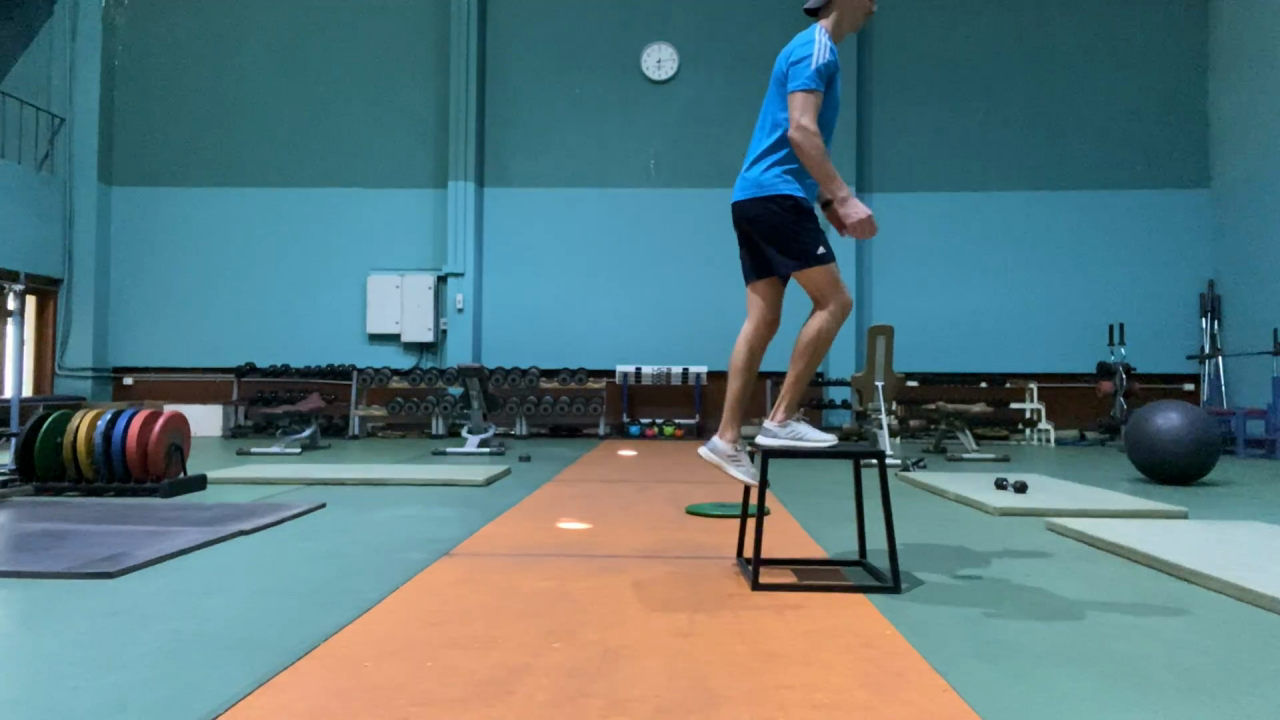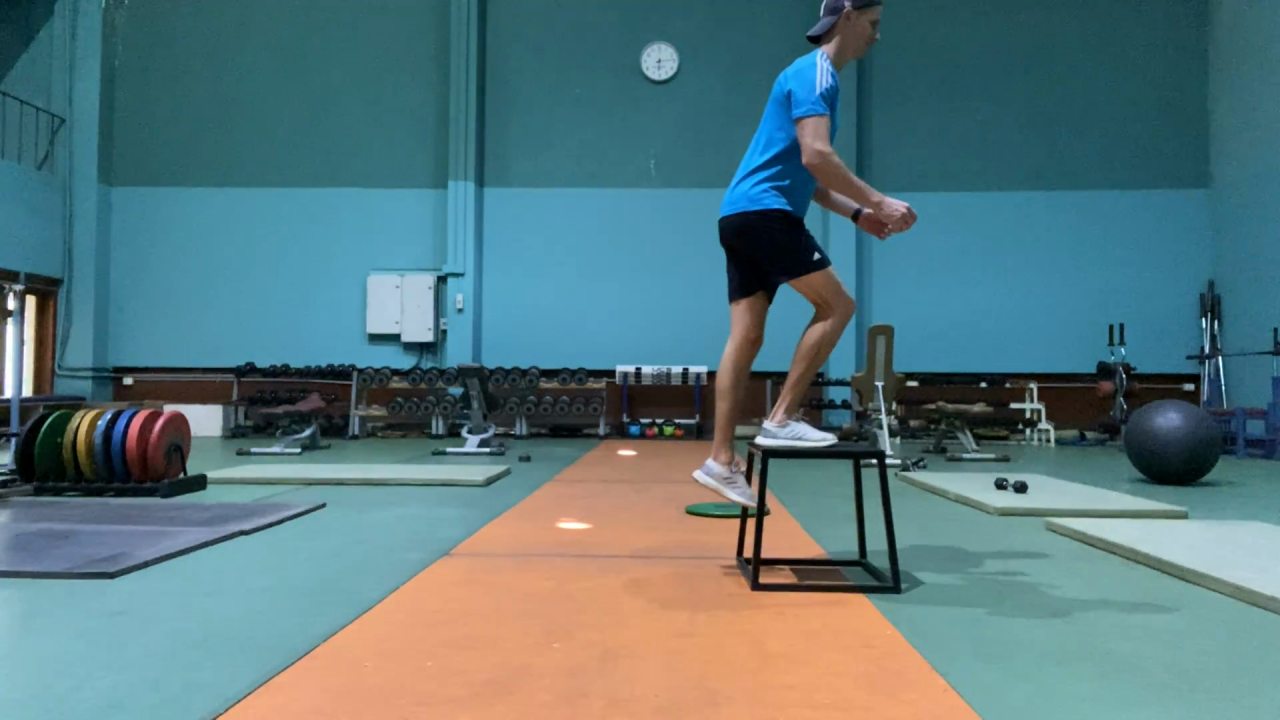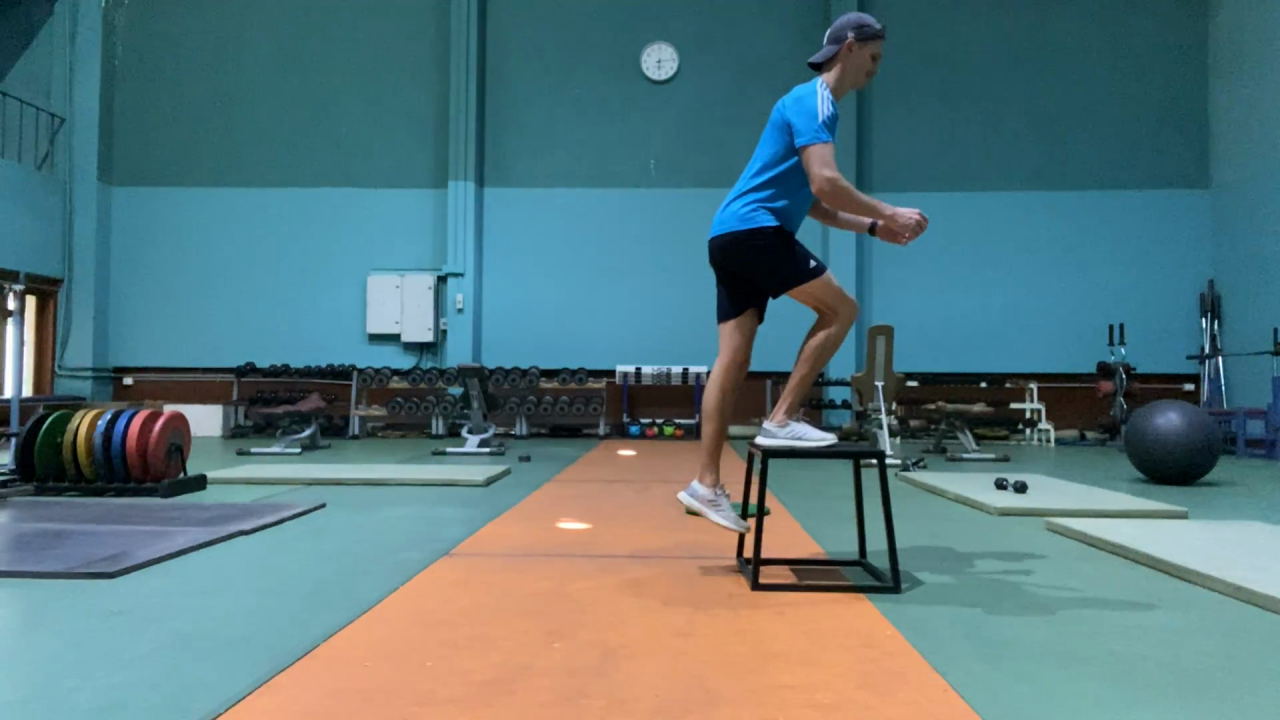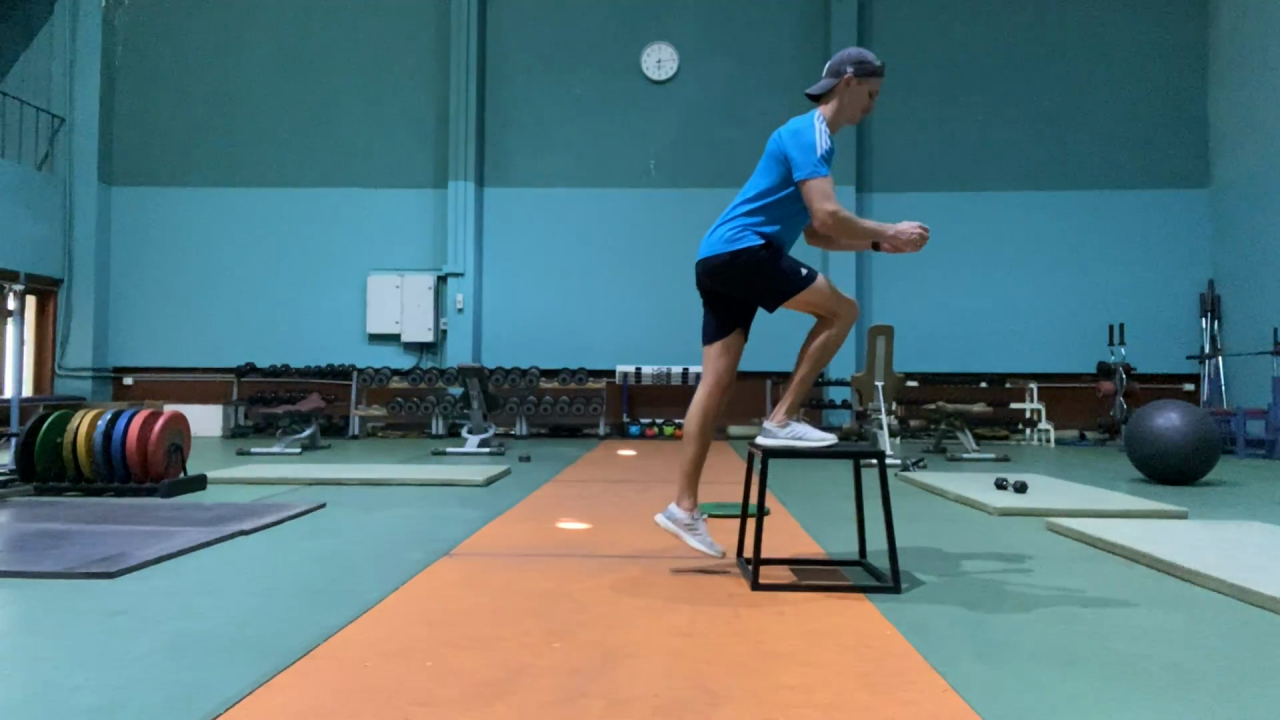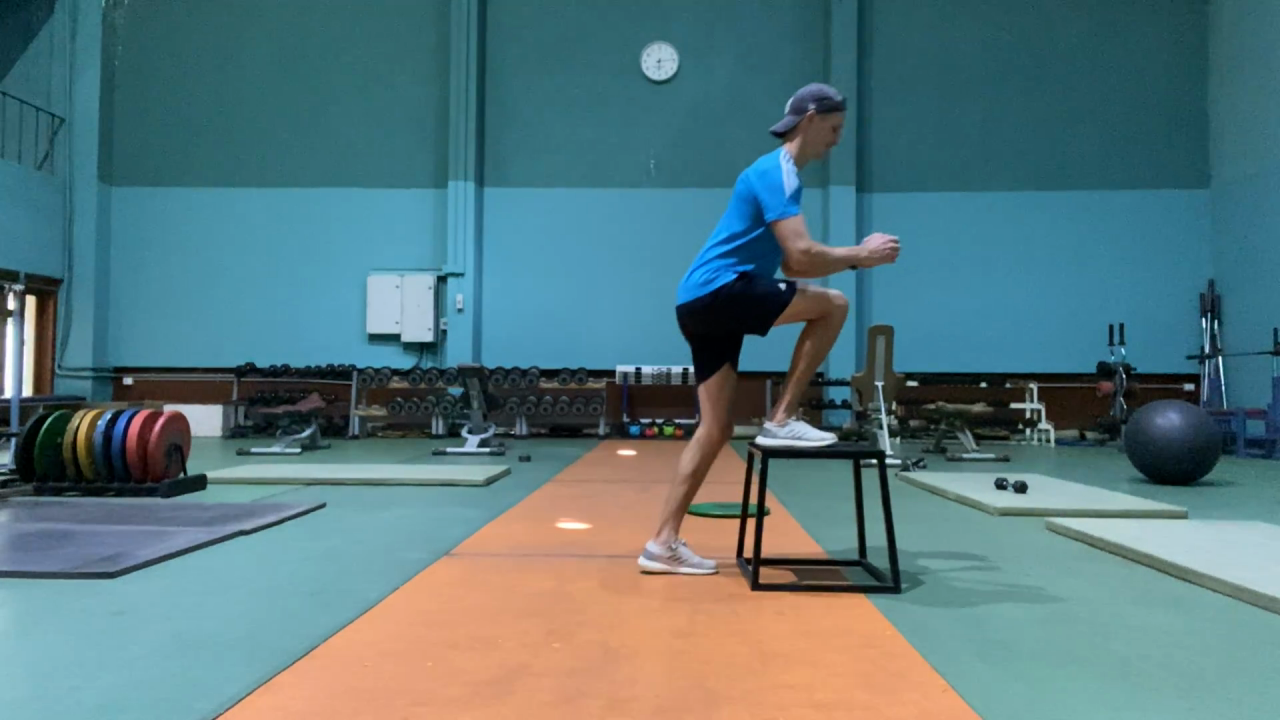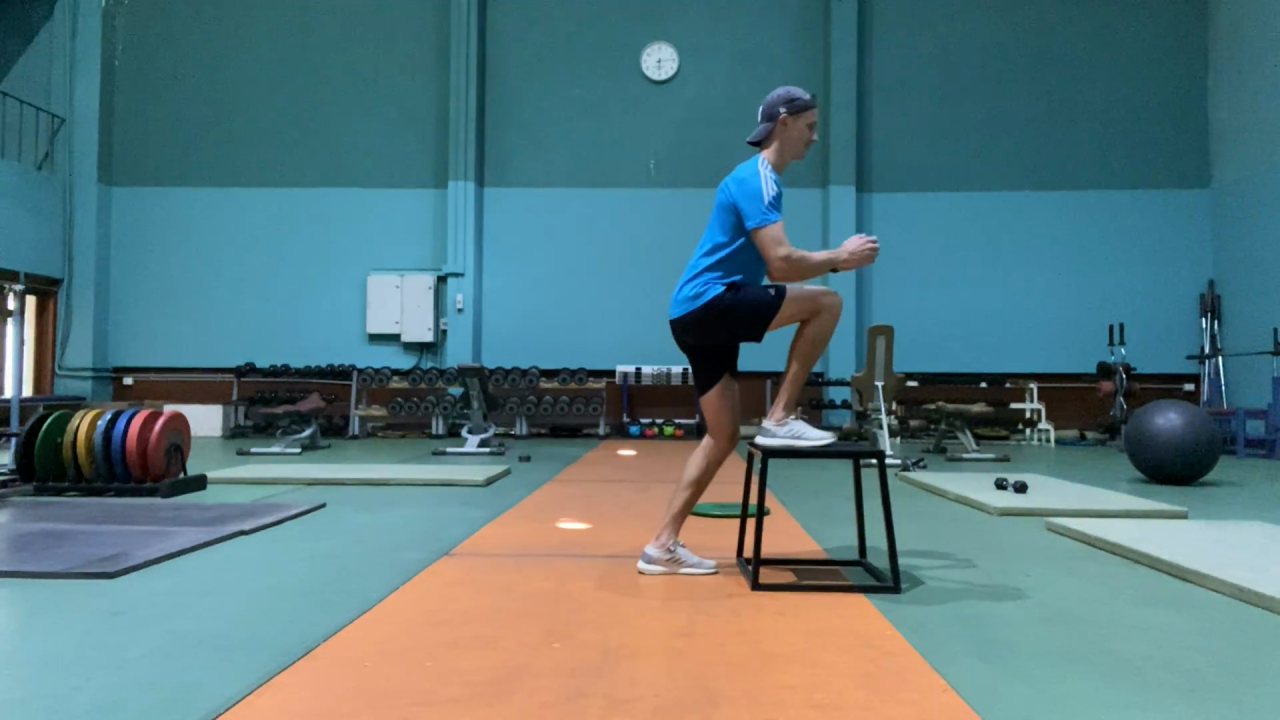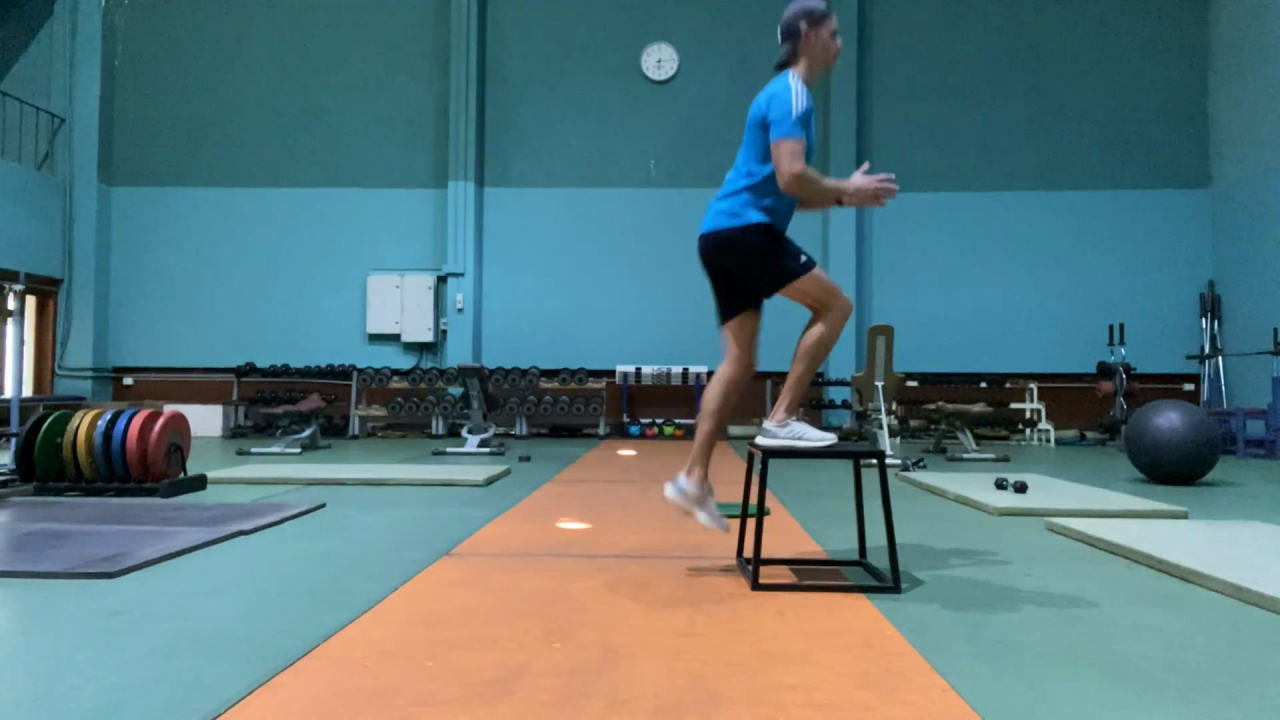
dt=0.4s
person 1, frame 1
left shoulder: (815, 51)
right shoulder: (815, 48)
right elbow: (800, 131)
left wrist: (826, 203)
right wrist: (845, 199)
left hip: (756, 199)
right hip: (772, 197)
left knee: (762, 319)
right knee: (834, 301)
left ankle: (726, 439)
right ankle: (781, 419)
person 1, frame 2
left shoulder: (815, 76)
right shoulder: (814, 72)
left elbow: (805, 175)
right elbow: (814, 156)
left wrist: (857, 213)
right wrist: (878, 201)
left hip: (741, 216)
right hip: (761, 212)
left knee: (746, 338)
right knee: (836, 305)
left ankle: (721, 461)
right ankle: (781, 419)
person 1, frame 3
left shoulder: (813, 104)
right shoulder: (812, 100)
left elbow: (814, 204)
right elbow: (825, 183)
left wrist: (874, 227)
right wrist: (889, 213)
left hip: (731, 237)
right hip: (751, 229)
left knee: (732, 361)
right knee: (840, 310)
left ankle: (706, 484)
right ankle: (781, 421)
person 1, frame 4
left shoulder: (808, 135)
right shoulder: (809, 132)
left elbow: (815, 232)
right elbow: (828, 216)
left wrist: (877, 242)
right wrist: (888, 232)
left hip: (719, 261)
right hip: (739, 251)
left knee: (716, 384)
right knee: (841, 310)
left ankle: (684, 508)
right ankle: (781, 420)
person 1, frame 5
left shoulder: (776, 173)
right shoulder: (776, 171)
left elbow: (789, 263)
right elbow: (801, 256)
left wrist: (854, 256)
right wrist: (862, 254)
left hip: (702, 303)
right hip: (716, 293)
left knee: (714, 427)
right knee: (832, 306)
left ankle: (663, 543)
right ankle: (782, 420)
person 1, frame 6
left shoulder: (757, 179)
right shoulder: (756, 178)
left elbow: (773, 268)
right elbow: (782, 262)
left wrist: (834, 259)
right wrist: (840, 257)
left hip: (699, 314)
right hip: (710, 305)
left knee: (721, 436)
right knee: (826, 303)
left ankle: (662, 546)
right ankle: (780, 419)
person 1, frame 7
left shoulder: (788, 93)
right shoulder: (790, 92)
left elbow: (787, 188)
right elbow: (790, 177)
left wrist: (842, 195)
right wrist: (847, 189)
left hip: (725, 235)
right hip: (743, 230)
left knee: (738, 362)
right knee: (834, 308)
left ankle: (693, 478)
right ankle: (781, 423)
